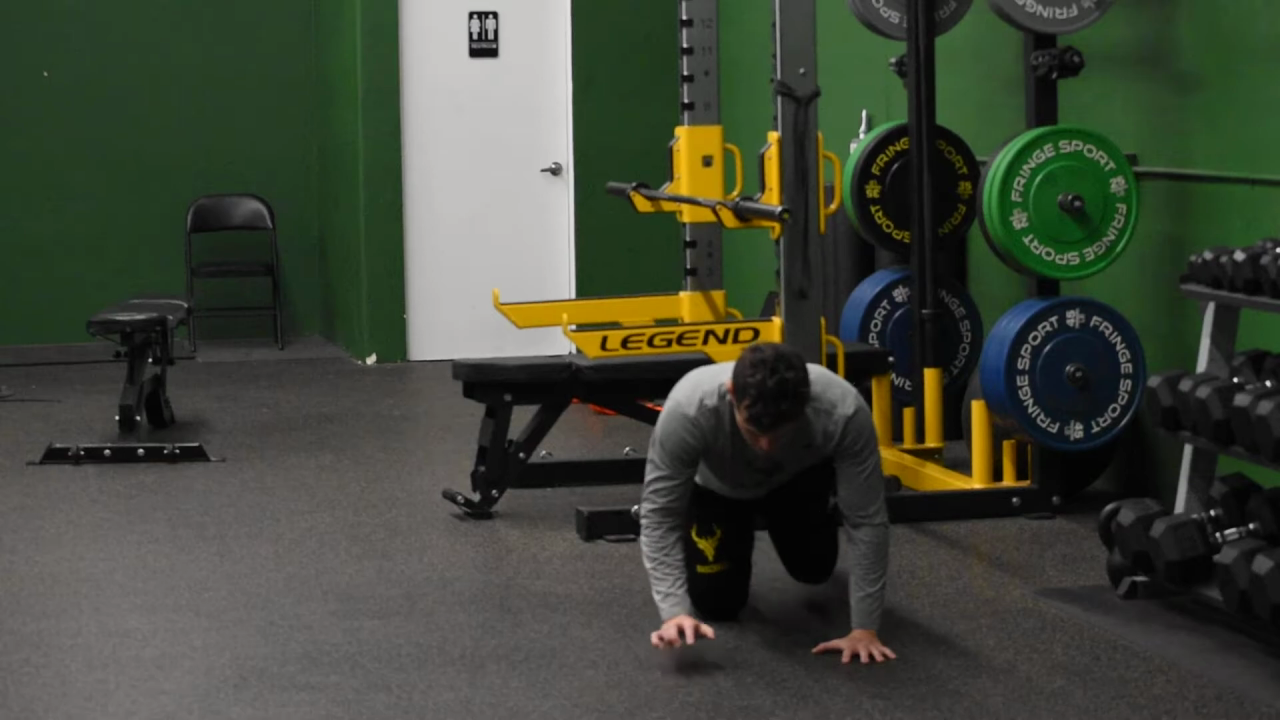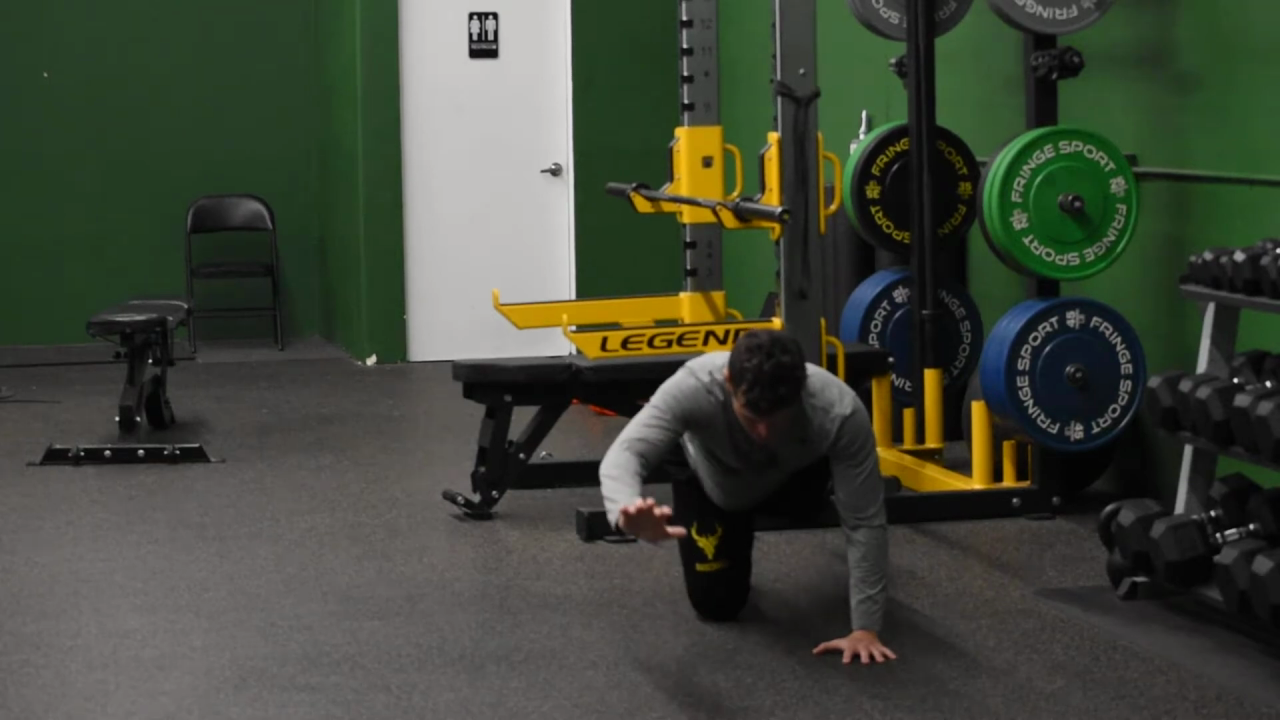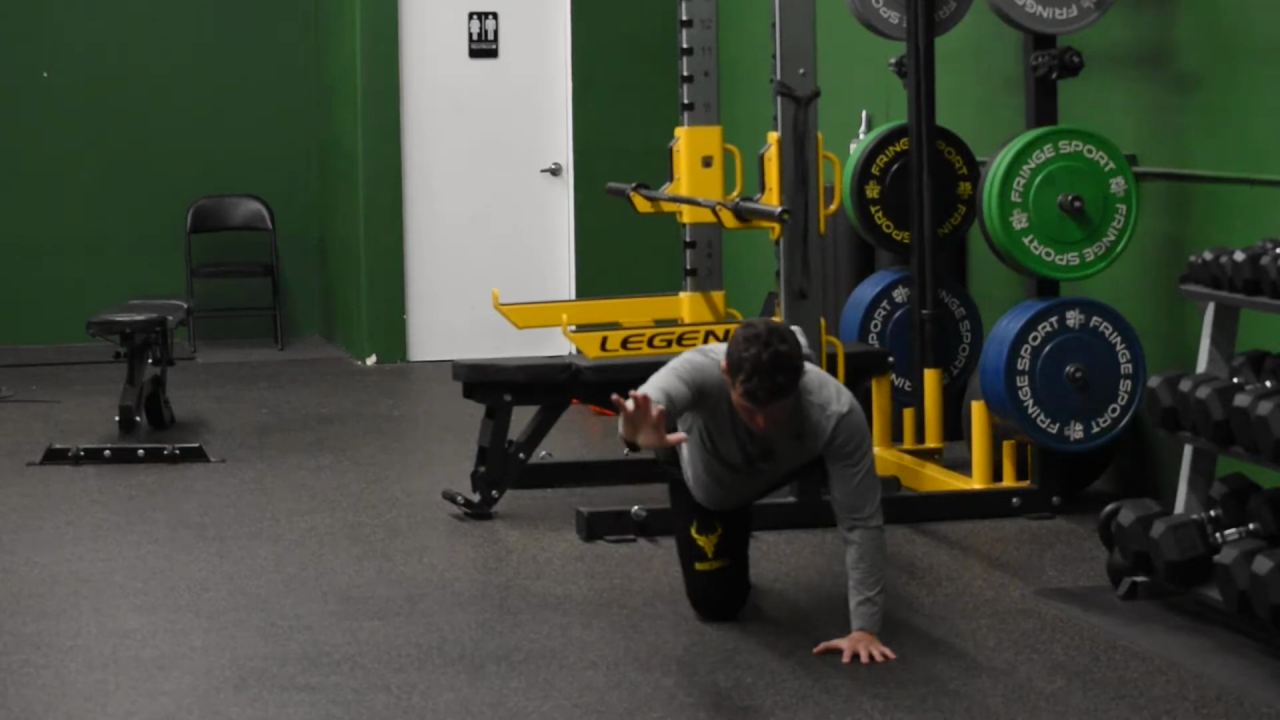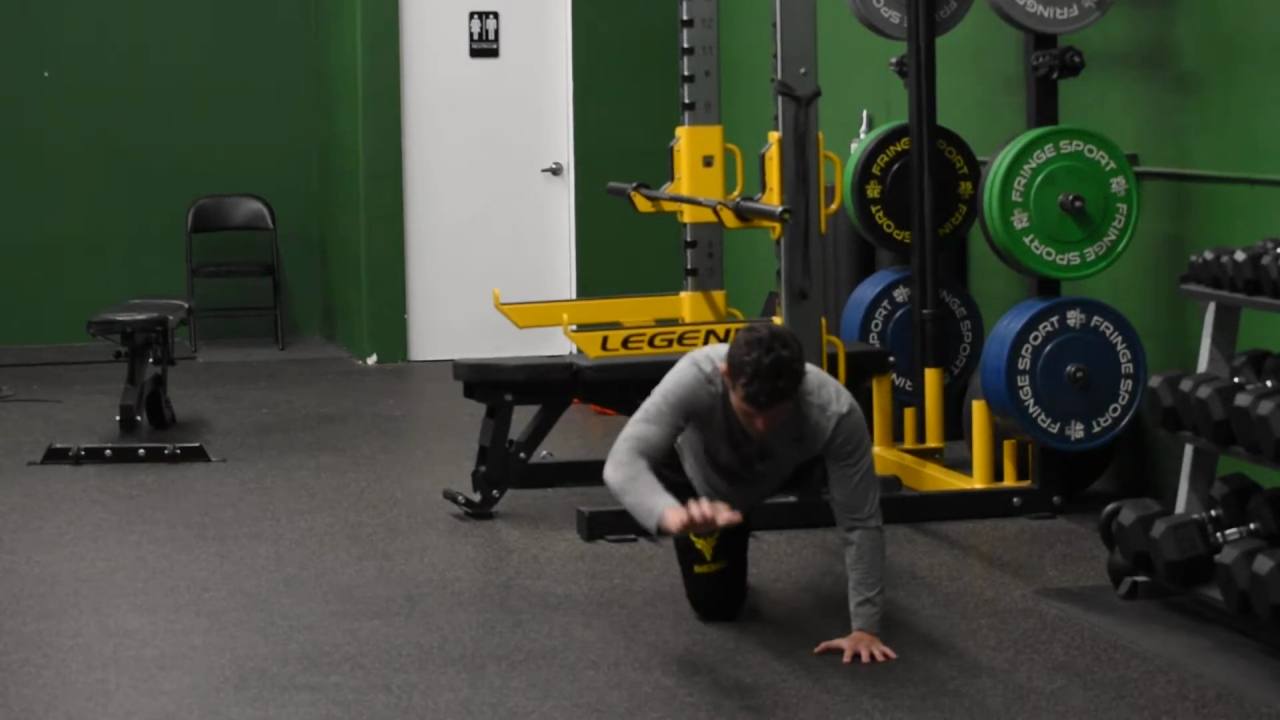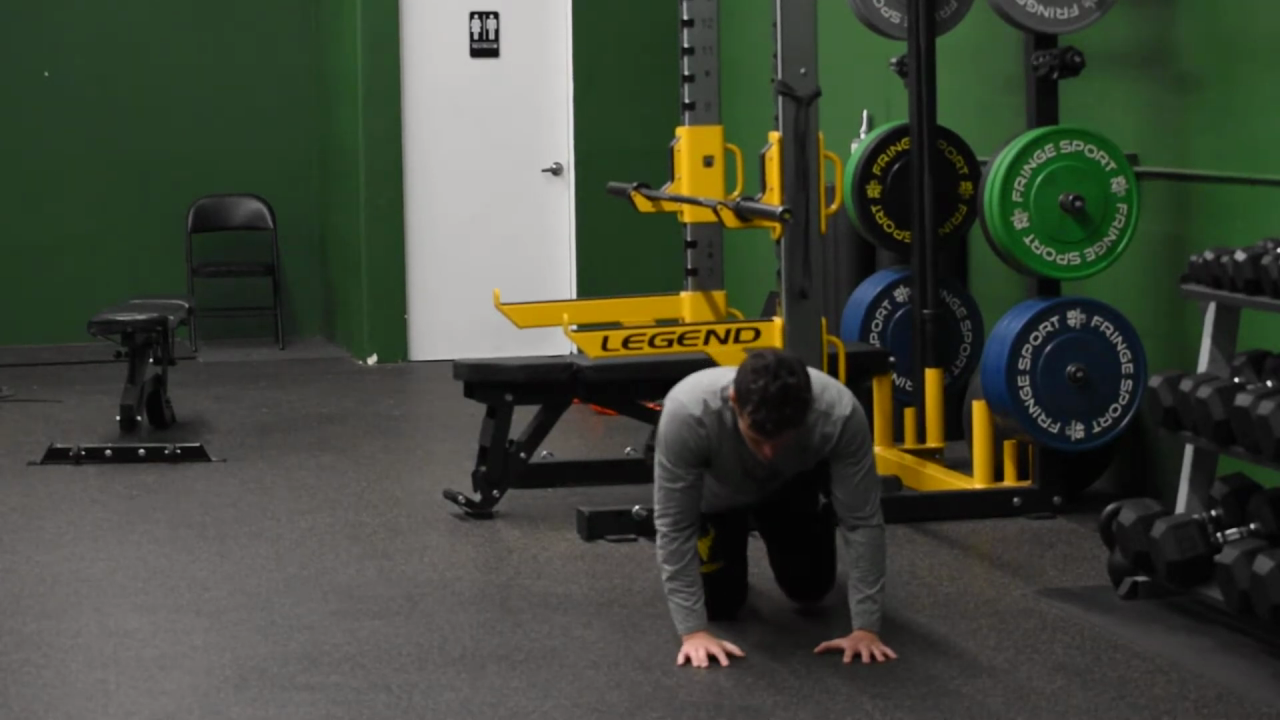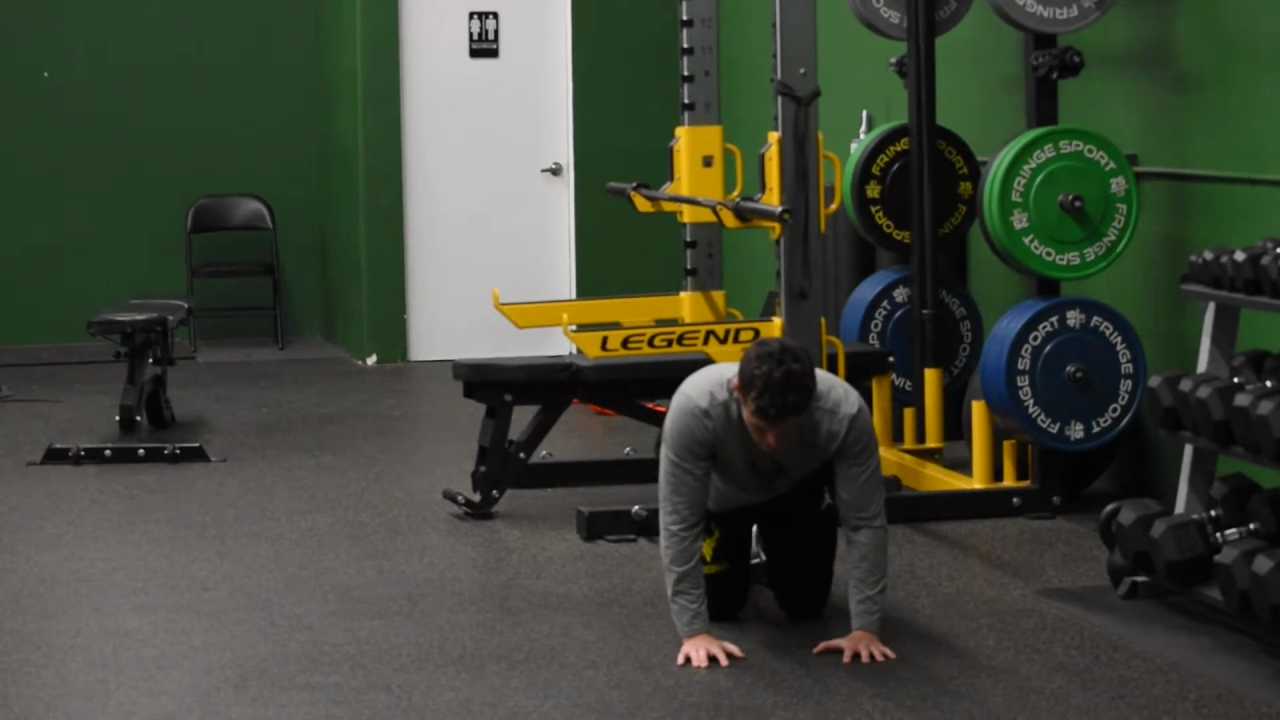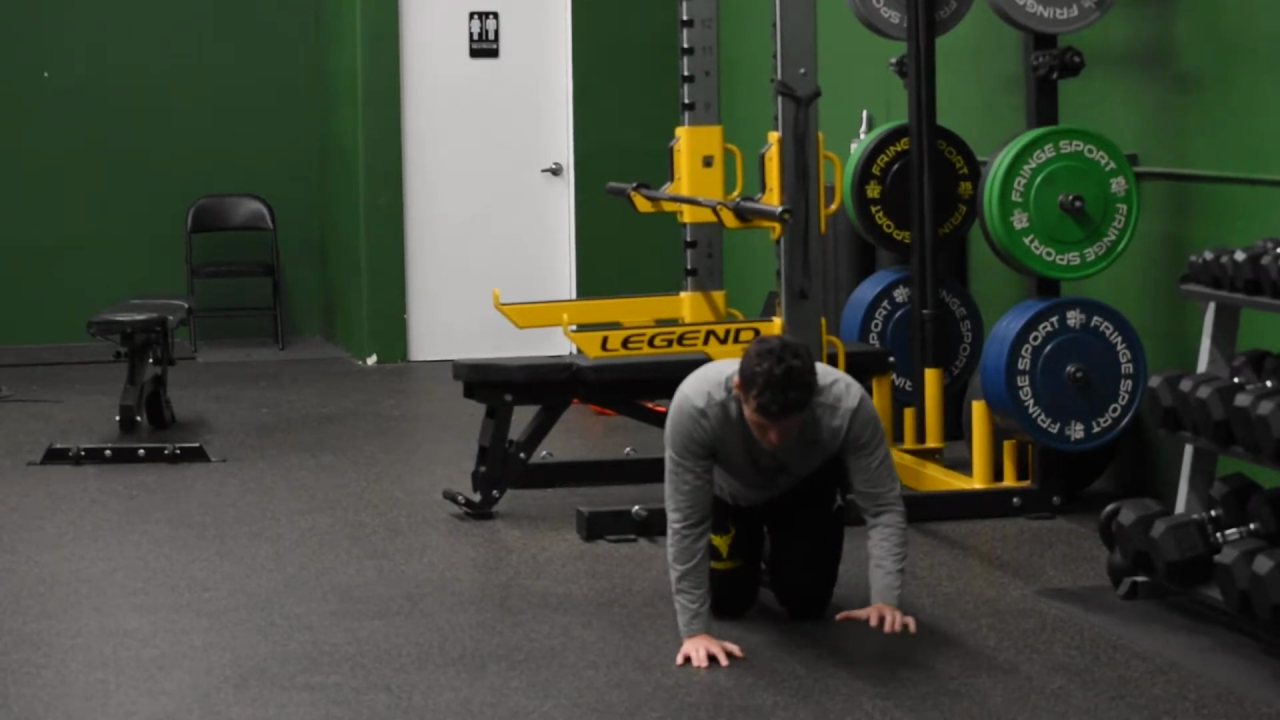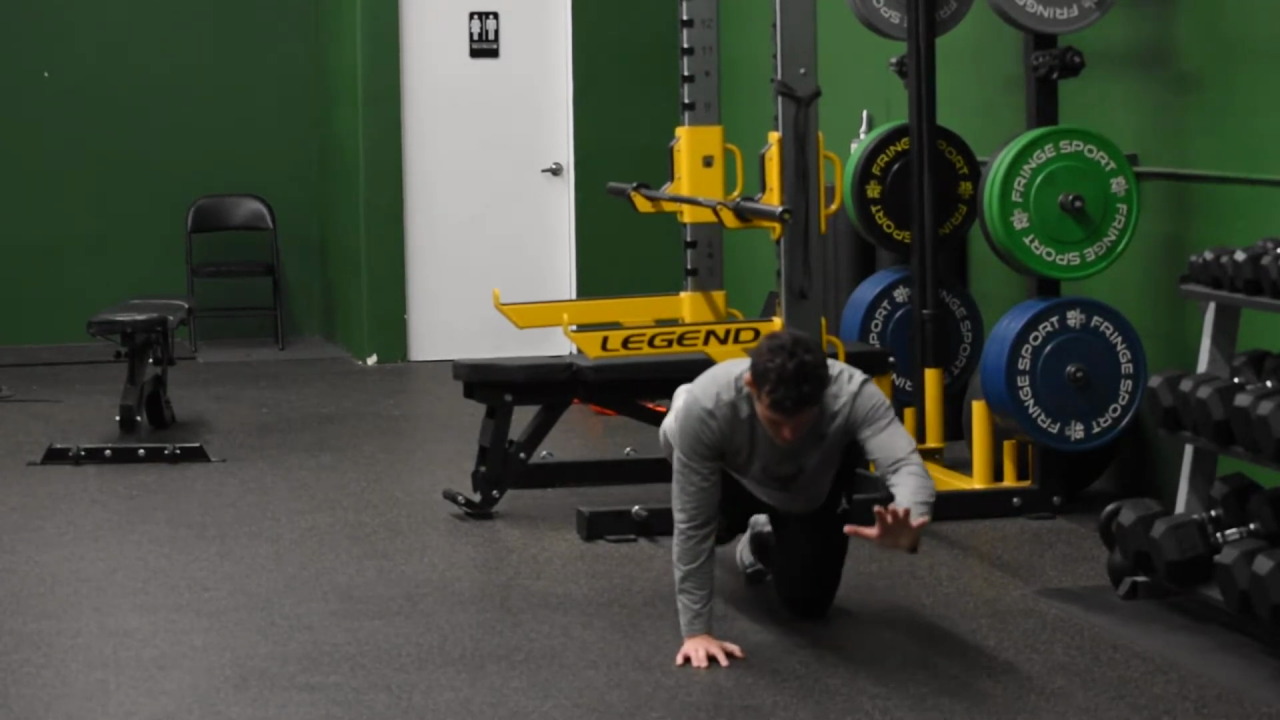
dt=0.5s
person 1, frame 1
left shoulder: (843, 412)
right shoulder: (689, 409)
left elbow: (867, 521)
right elbow: (658, 514)
left wrist: (864, 628)
right wrist: (675, 608)
left knee: (812, 570)
right knee: (718, 602)
person 1, frame 2
left shoulder: (839, 413)
right shoulder: (696, 385)
left elbow: (865, 521)
right elbow: (625, 453)
left wrist: (865, 628)
right wrist: (627, 515)
right hip: (708, 474)
right knee: (716, 603)
person 1, frame 3
left shoulder: (836, 412)
right shoulder: (701, 370)
left elbow: (862, 521)
right elbow: (650, 400)
left wrist: (865, 628)
right wrist: (637, 433)
left hip: (785, 464)
right hip: (703, 468)
right knee: (717, 603)
person 1, frame 4
left shoulder: (834, 413)
right shoulder: (697, 378)
left elbow: (861, 522)
right elbow: (622, 465)
left wrist: (865, 628)
right wrist: (671, 514)
left hip: (784, 467)
right hip: (699, 473)
right knee: (716, 604)
person 1, frame 5
left shoulder: (839, 414)
right shoulder: (688, 413)
left elbow: (862, 521)
right elbow: (674, 527)
left wrist: (865, 628)
right wrist: (692, 630)
left knee: (809, 587)
right knee: (720, 603)
person 1, frame 6
left shoulder: (845, 413)
right shoulder: (695, 407)
left elbow: (865, 522)
right elbow: (679, 523)
left wrist: (865, 627)
right wrist: (693, 631)
right hip: (718, 494)
left knee: (804, 605)
right knee: (720, 605)
left ankle: (771, 551)
person 1, frame 7
left shoulder: (847, 405)
right shoulder: (696, 405)
left elbow: (884, 505)
right elbow: (685, 521)
left wrist: (885, 596)
right wrist: (694, 630)
left hip: (809, 485)
right hip: (727, 486)
left knee: (805, 603)
right knee: (728, 603)
left ankle: (776, 551)
person 1, frame 8
left shoulder: (853, 395)
right shoulder: (707, 405)
left elbow: (906, 465)
right elbow: (692, 520)
left wrist: (905, 532)
right wrist: (696, 630)
right hip: (739, 478)
left knee: (807, 602)
left ankle: (765, 541)
